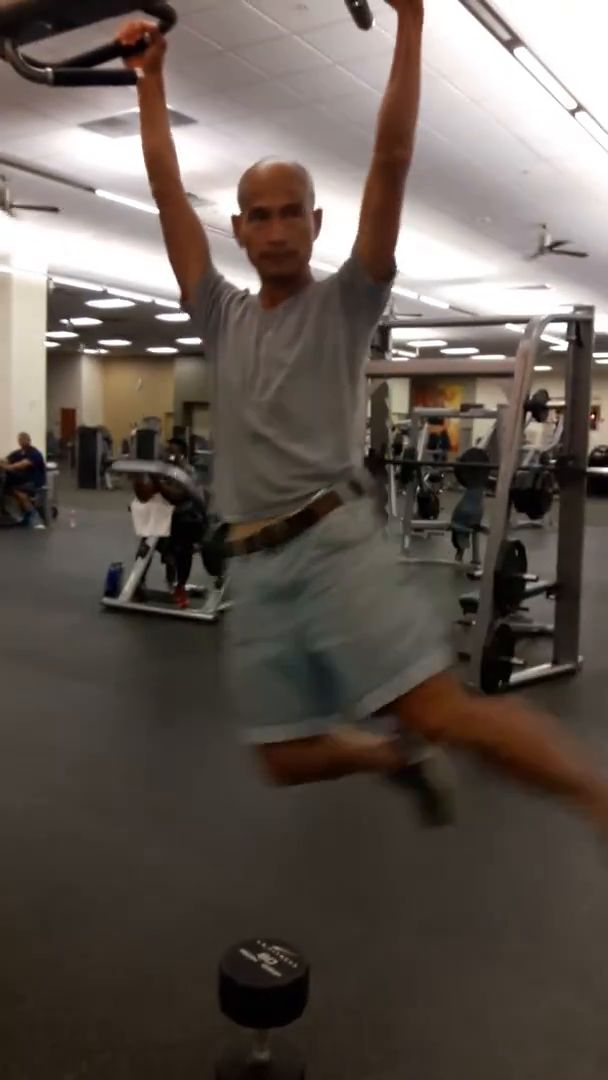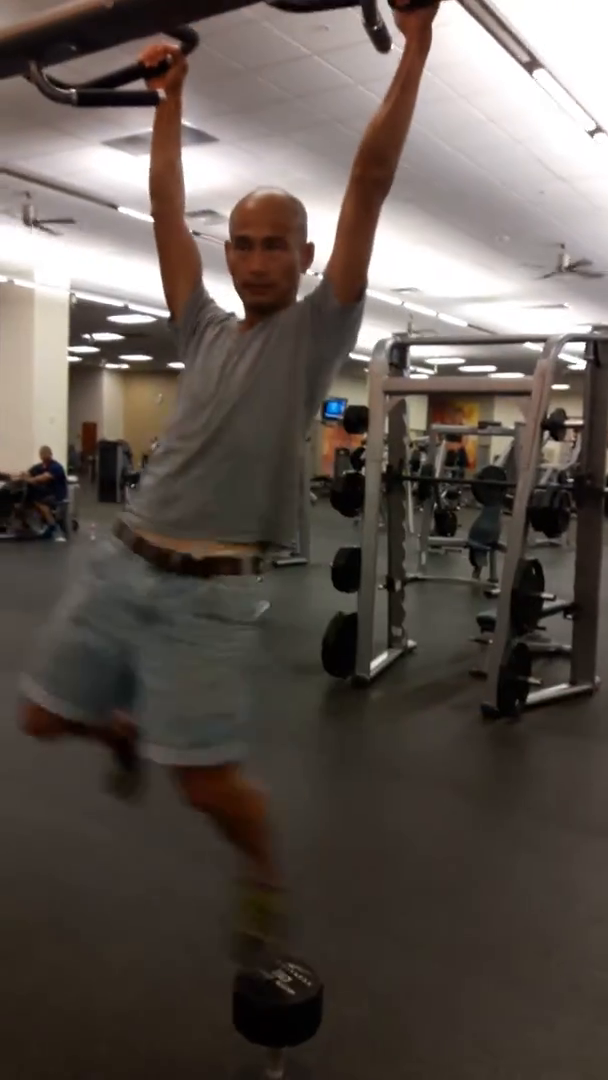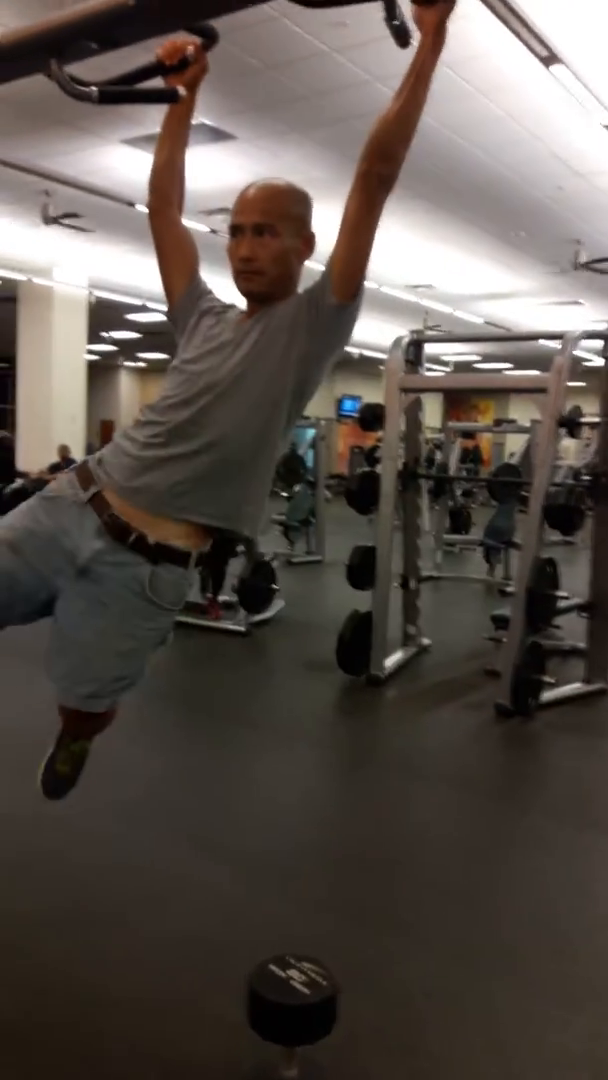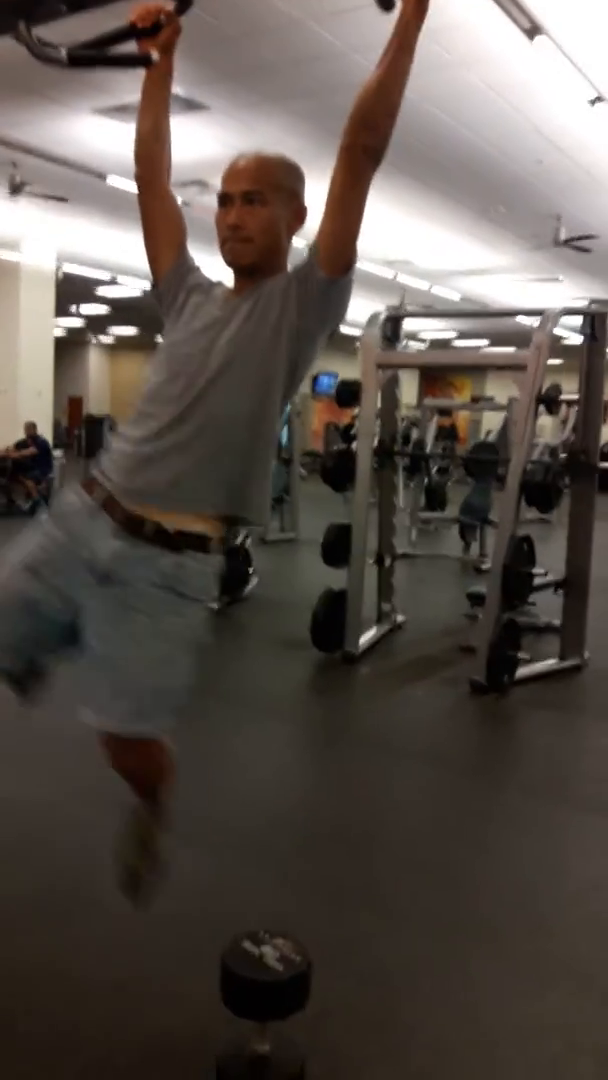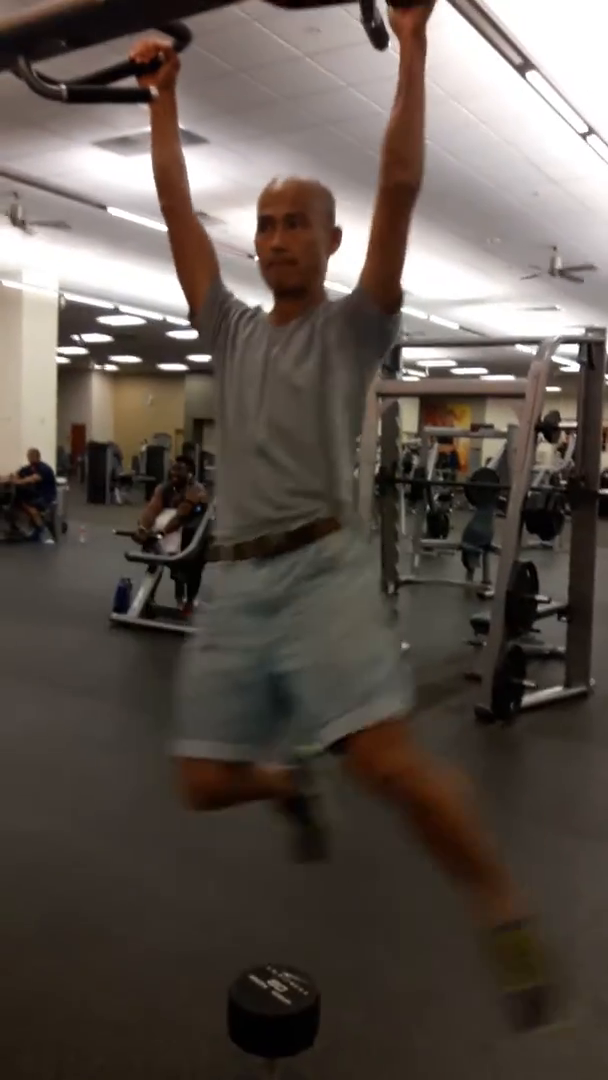
dt=0.3s
person 1, frame 1
left shoulder: (346, 299)
right shoulder: (217, 311)
left elbow: (391, 154)
right elbow: (166, 190)
left hip: (332, 541)
right hip: (257, 563)
left knee: (443, 711)
right knee: (287, 758)
right ankle: (392, 753)
person 1, frame 2
left shoulder: (317, 329)
right shoulder: (206, 331)
left elbow: (369, 186)
right elbow: (168, 214)
right wrist: (169, 102)
left hip: (210, 591)
right hip: (122, 566)
left knee: (208, 781)
right knee: (44, 718)
left ankle: (263, 877)
right ankle: (129, 729)
person 1, frame 3
left shoulder: (316, 321)
right shoulder: (203, 319)
left elbow: (375, 177)
right elbow: (162, 206)
right wrist: (186, 95)
left hip: (141, 562)
right hip: (68, 509)
left knee: (83, 705)
left ankle: (74, 739)
person 1, frame 4
left shoulder: (304, 299)
right shoulder: (189, 298)
left elbow: (359, 156)
right elbow: (151, 185)
left hip: (166, 560)
right hip: (83, 523)
left knee: (129, 742)
left ankle: (150, 812)
person 1, frame 5
left shoulder: (354, 324)
right shoulder: (232, 328)
left elbow: (398, 191)
right elbow: (178, 215)
right wrist: (163, 98)
left hip: (321, 575)
right hip: (238, 584)
left knee: (386, 758)
right knee: (202, 782)
left ankle: (501, 911)
right ankle: (289, 782)
